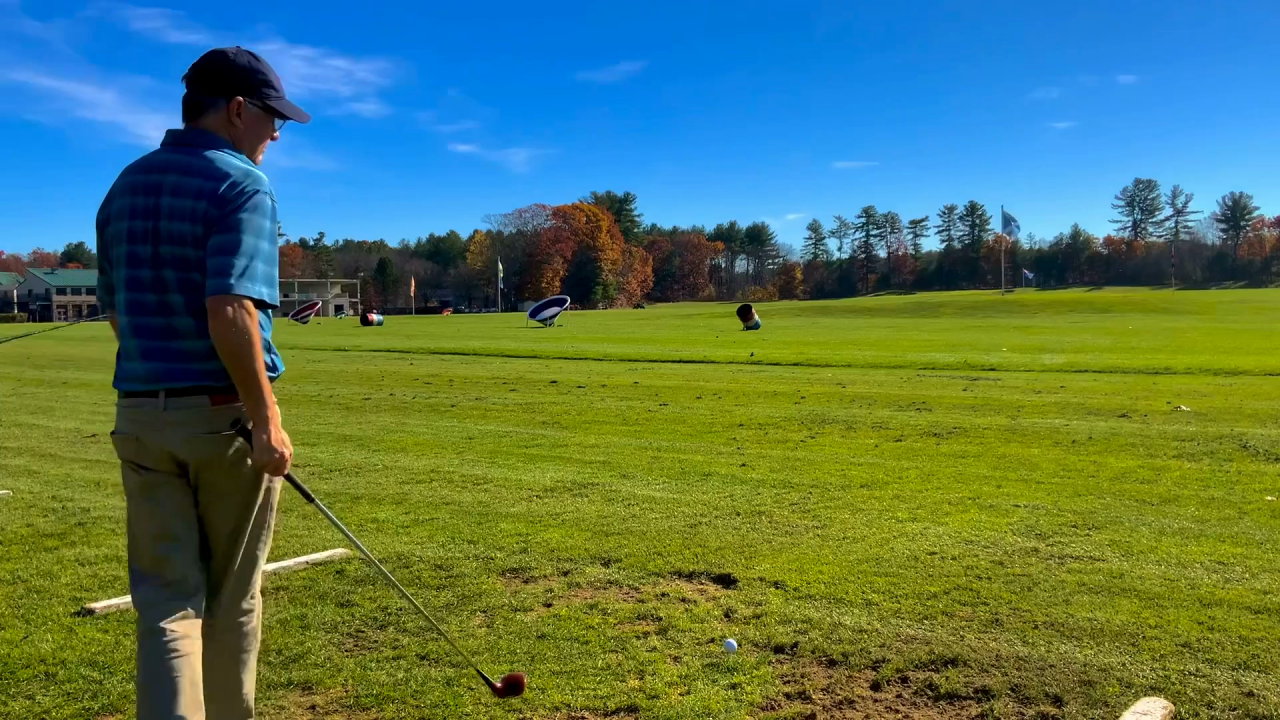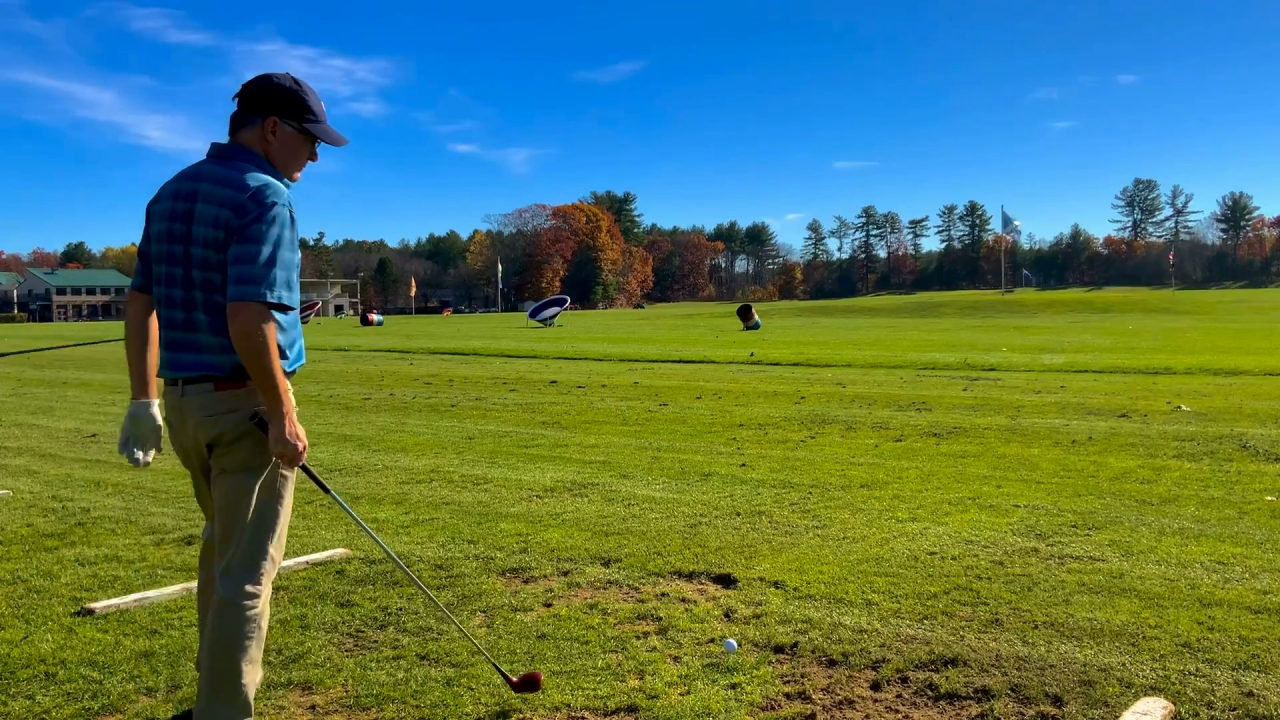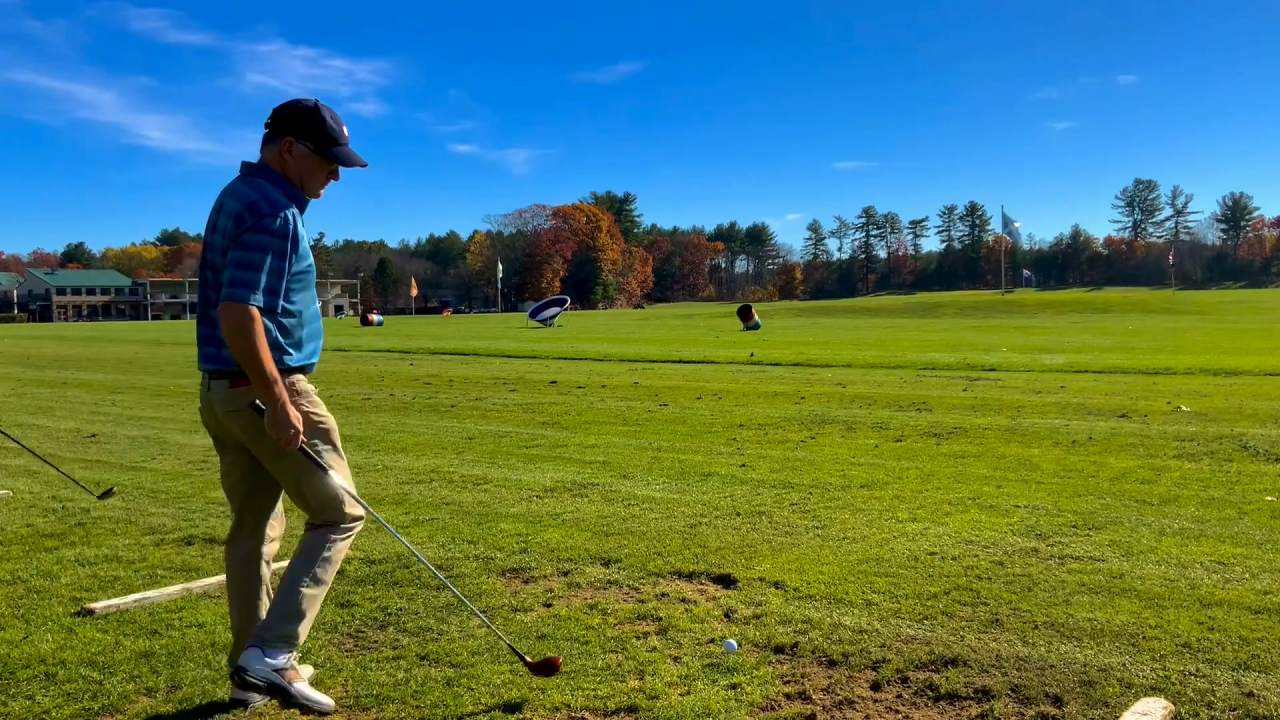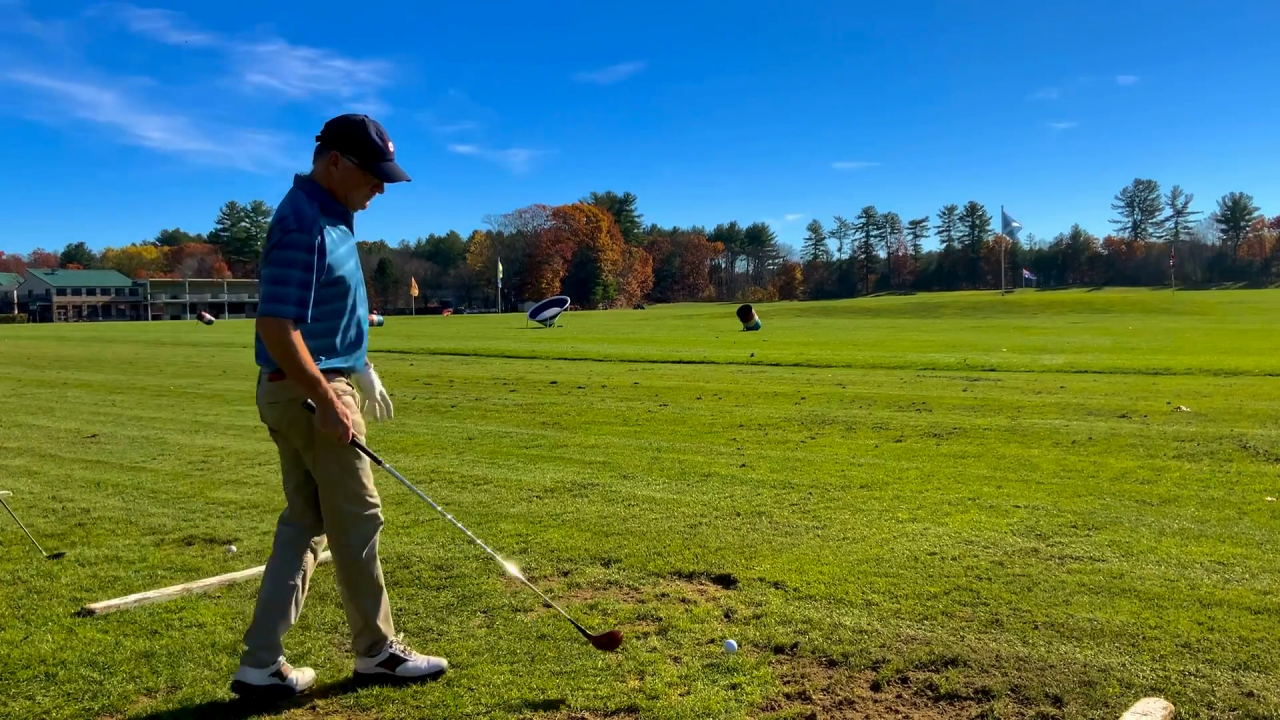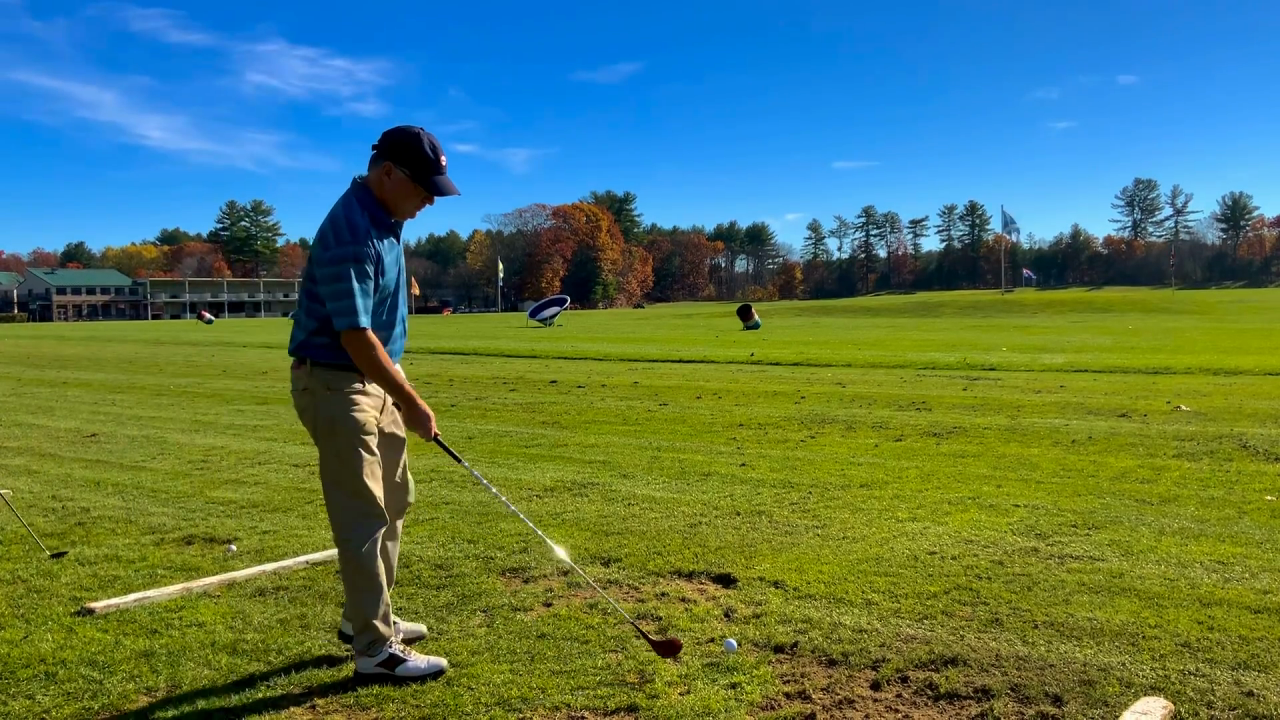
dt=0.4s
person 1, frame 1
left shoulder: (124, 188)
right shoulder: (241, 185)
left elbow: (119, 313)
right elbow: (231, 316)
right wrist: (267, 422)
left hip: (142, 420)
right hip: (226, 417)
left knee: (164, 604)
right knee: (232, 597)
person 1, frame 2
left shoulder: (173, 192)
right shoulder: (264, 197)
left elbow: (140, 304)
right elbow: (248, 319)
left wrist: (143, 400)
right wrist: (285, 417)
left hip: (184, 401)
right hip: (245, 402)
left knee: (222, 545)
right knee: (244, 571)
person 1, frame 3
left shoulder: (234, 198)
right shoulder: (272, 211)
right elbow: (237, 315)
right wrist: (279, 402)
left hip: (222, 392)
right hip: (267, 394)
left knee: (251, 532)
right knee: (338, 517)
left ankle: (252, 668)
right ankle: (270, 651)
person 1, frame 4
left shoulder: (328, 215)
right shoulder: (305, 225)
right elbow: (275, 327)
left wrist: (361, 371)
right wrist: (330, 402)
left hip: (304, 391)
right hip: (311, 395)
left knee: (304, 521)
right knee: (356, 522)
left ankle: (261, 661)
right ankle: (376, 651)
person 1, frame 5
left shoulder: (383, 219)
right shoulder: (352, 233)
right elbow: (356, 336)
left wrist: (395, 377)
right wrist: (410, 401)
left hip: (366, 381)
right hip: (335, 384)
left knee: (392, 501)
right knee: (363, 517)
left ankle: (369, 617)
right ankle: (375, 649)
